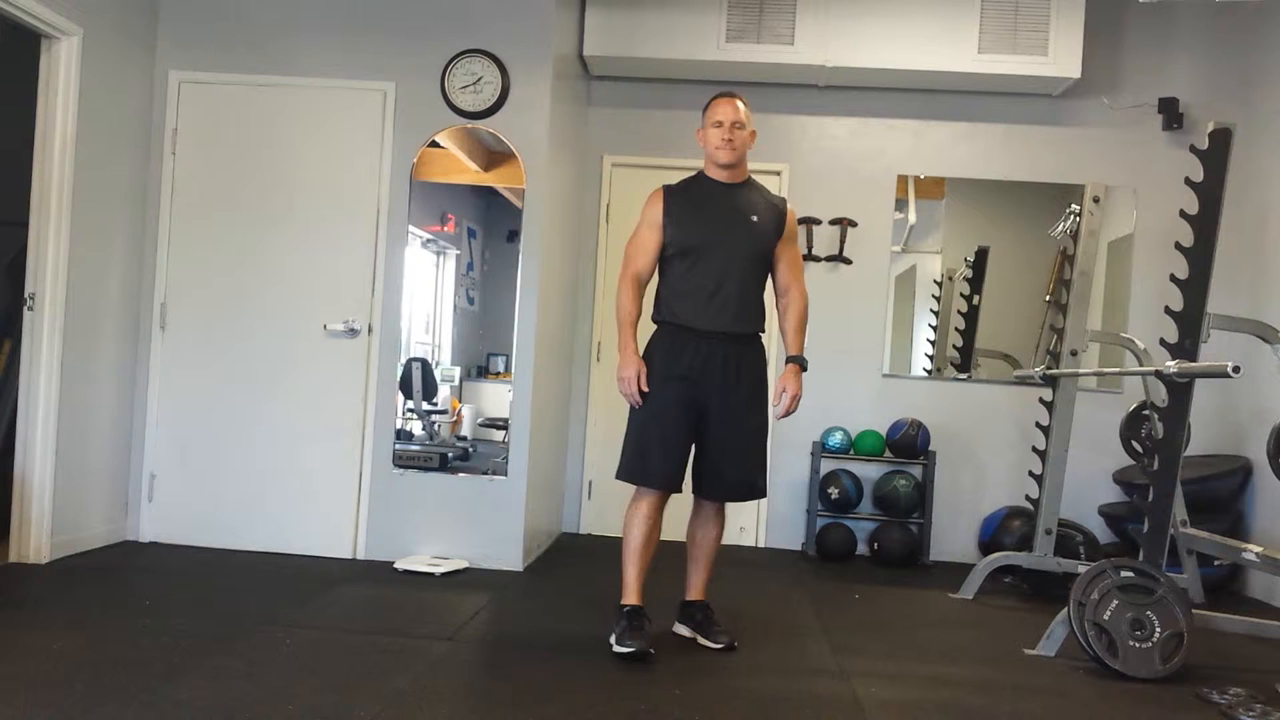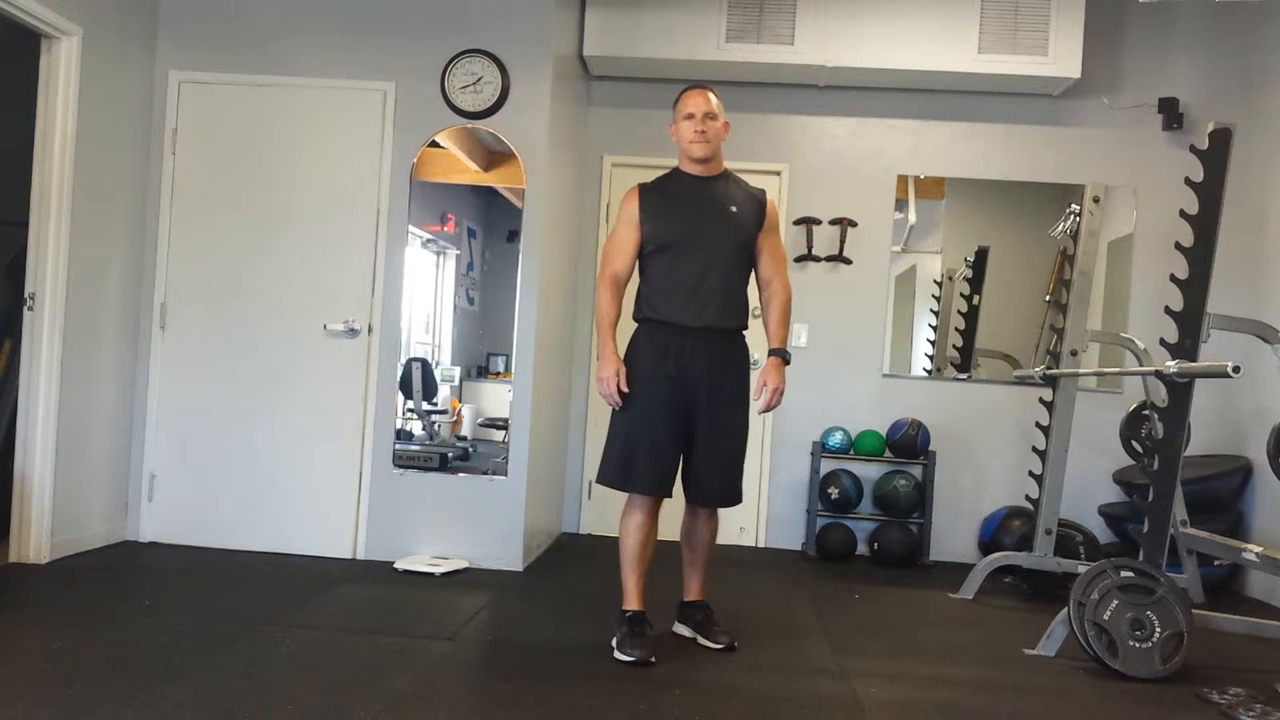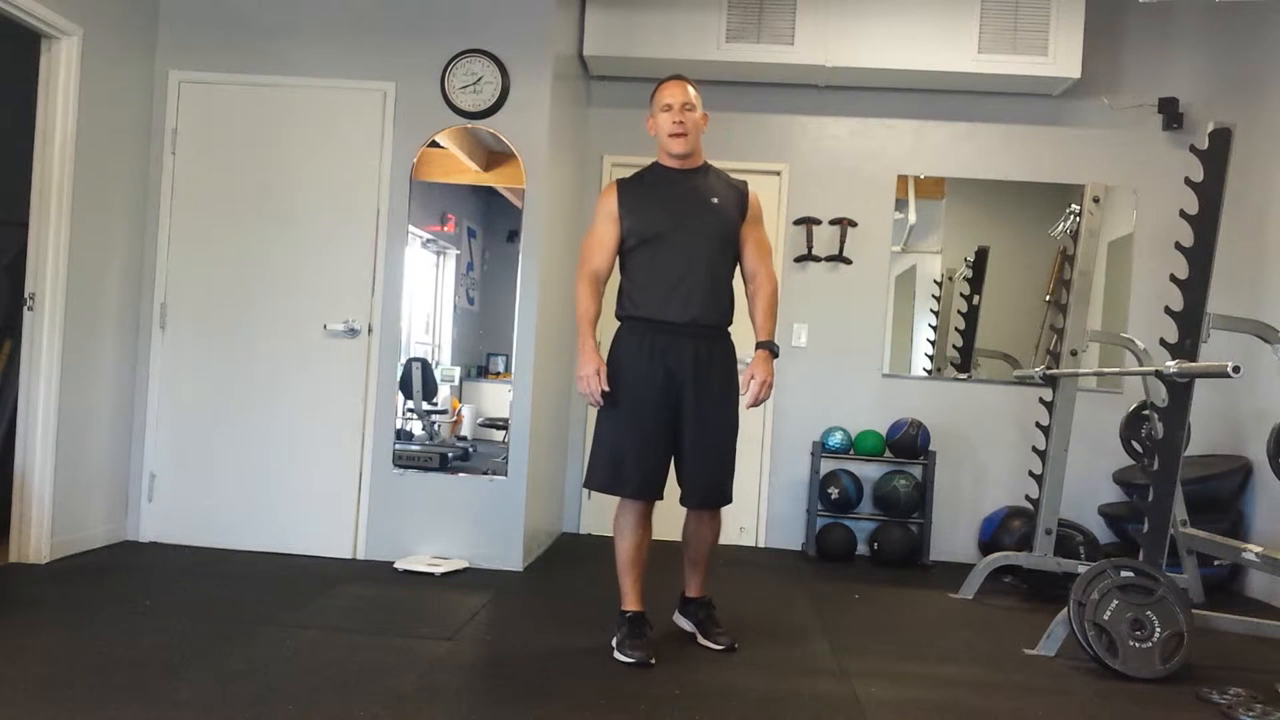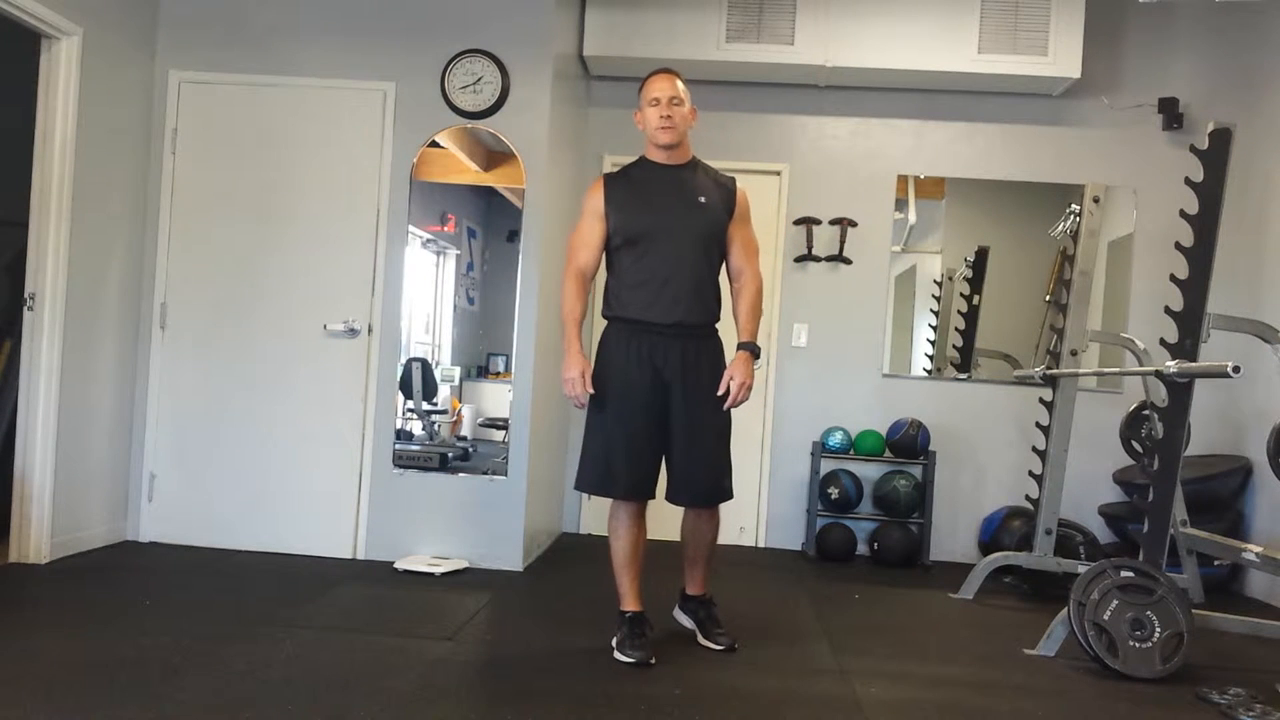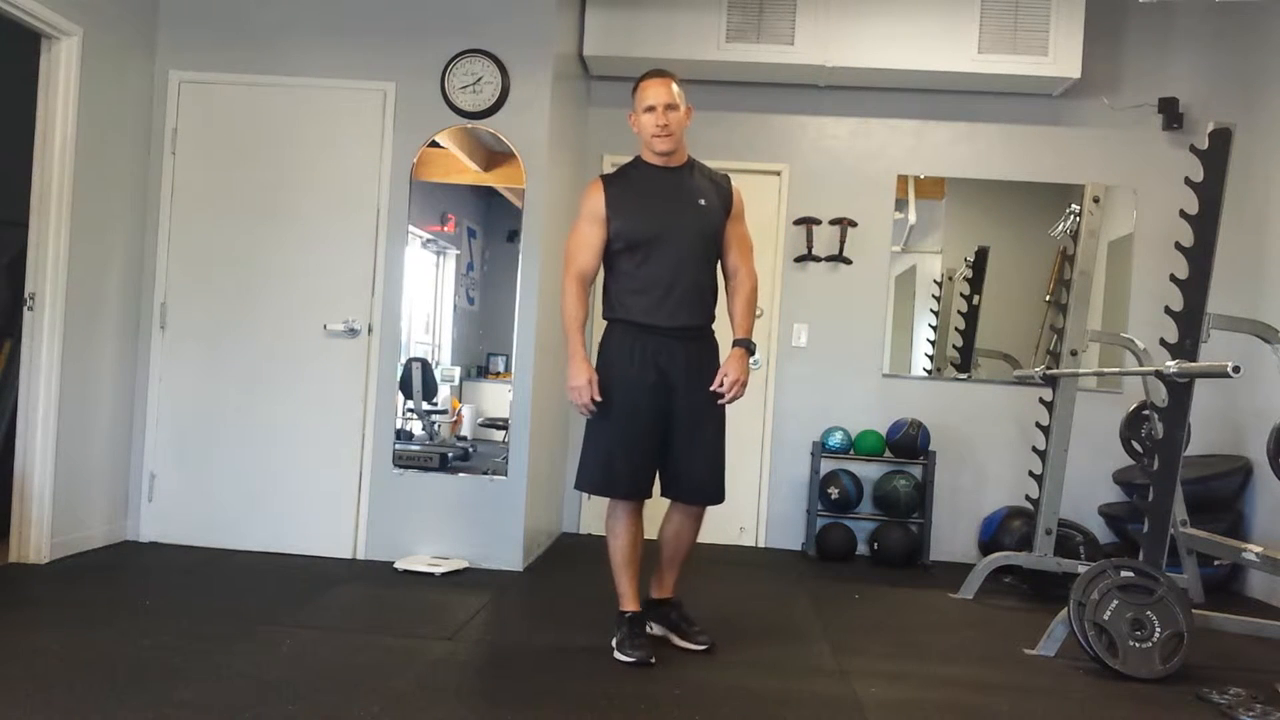
dt=0.5s
person 1, frame 1
left shoulder: (775, 212)
right shoulder: (668, 201)
left elbow: (791, 292)
right elbow: (633, 277)
left wrist: (794, 362)
right wrist: (628, 350)
left hip: (740, 362)
right hip: (674, 354)
left knee: (715, 493)
right knee: (652, 483)
left ankle: (694, 606)
right ankle: (630, 609)
person 1, frame 2
left shoulder: (755, 204)
right shoulder: (644, 199)
left elbow: (774, 284)
right elbow: (613, 276)
left wrist: (776, 356)
right wrist: (607, 350)
left hip: (724, 357)
right hip: (656, 352)
left knee: (708, 495)
right knee: (644, 490)
left ankle: (693, 606)
right ankle: (632, 615)
person 1, frame 3
left shoulder: (737, 196)
right shoulder: (623, 194)
left elbow: (760, 277)
right elbow: (591, 274)
left wrist: (765, 349)
right wrist: (587, 347)
left hip: (710, 353)
right hip: (641, 350)
left knee: (708, 493)
right knee: (635, 491)
left ankle: (694, 601)
right ankle: (632, 616)
person 1, frame 4
left shoulder: (725, 192)
right shoulder: (609, 189)
left elbow: (745, 275)
right elbow: (578, 270)
left wrist: (746, 350)
right wrist: (572, 349)
left hip: (699, 352)
right hip: (628, 350)
left knee: (703, 492)
right knee: (628, 492)
left ankle: (695, 599)
right ankle: (631, 616)
person 1, frame 5
left shoulder: (720, 191)
right shoulder: (608, 191)
left elbow: (741, 273)
right elbow: (578, 276)
left wrist: (740, 346)
right wrist: (577, 356)
left hip: (696, 353)
right hip: (630, 351)
left knee: (695, 491)
right knee: (626, 491)
left ankle: (663, 601)
right ankle: (630, 615)
